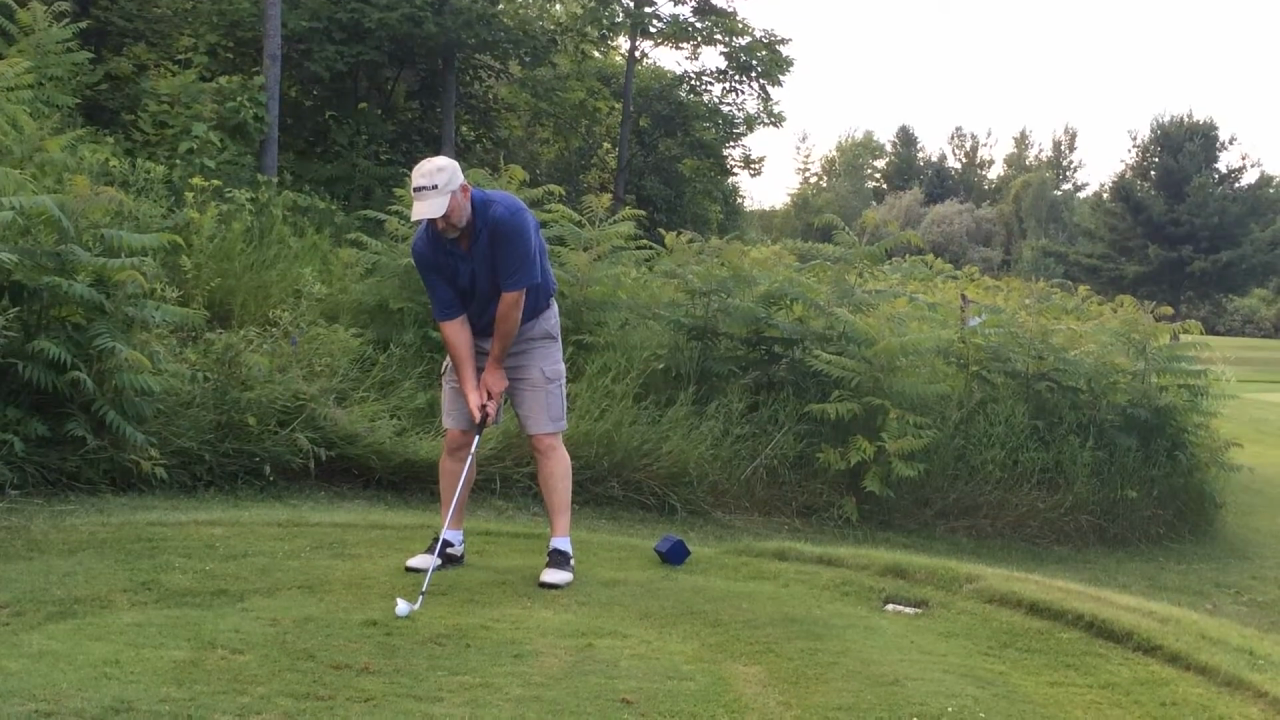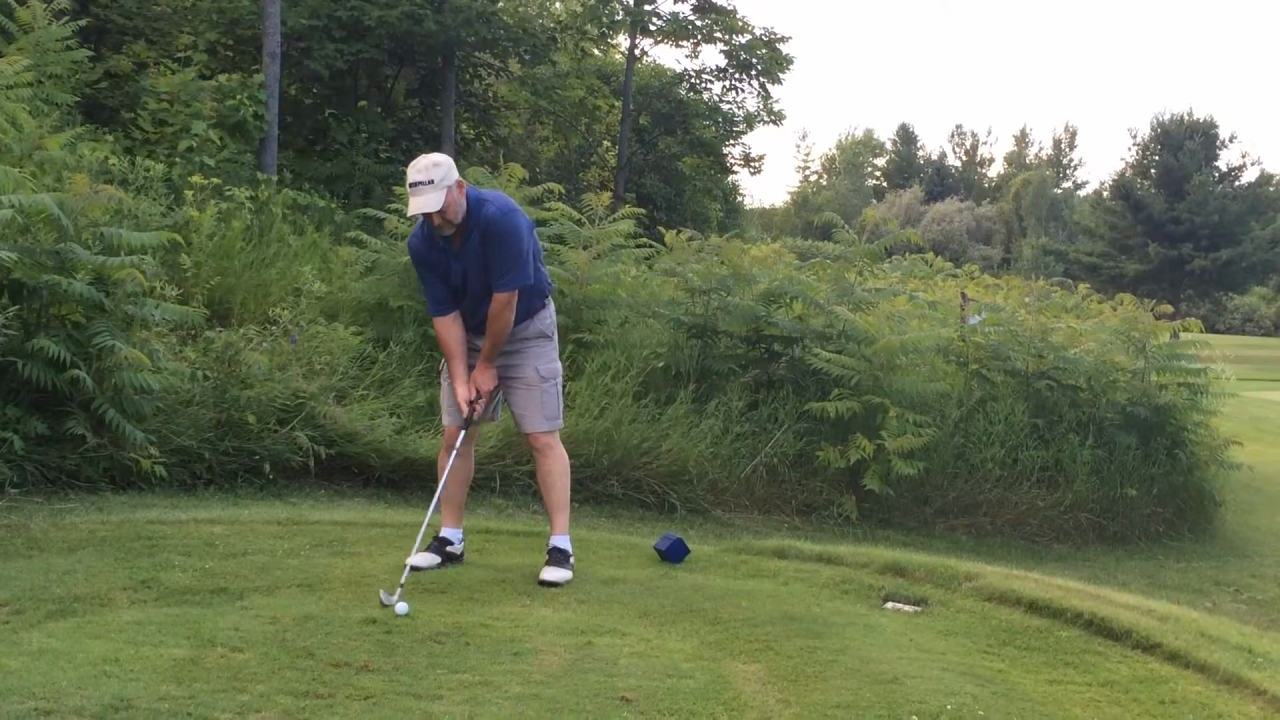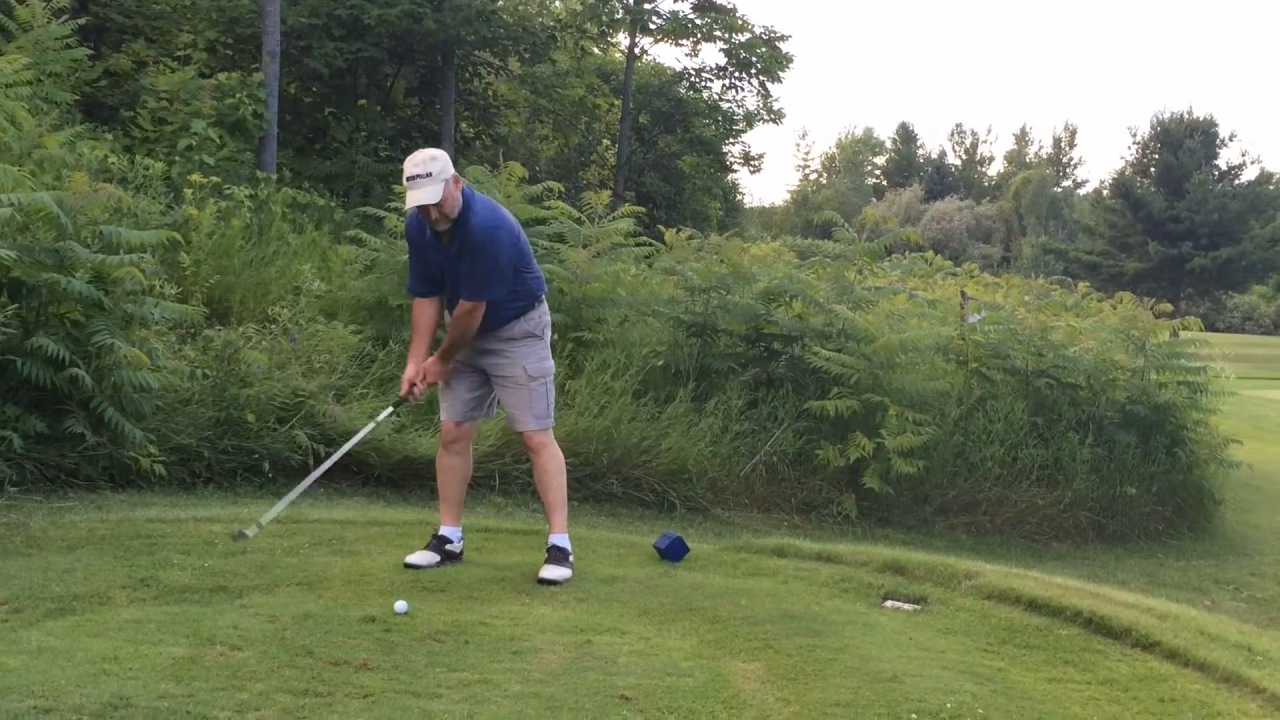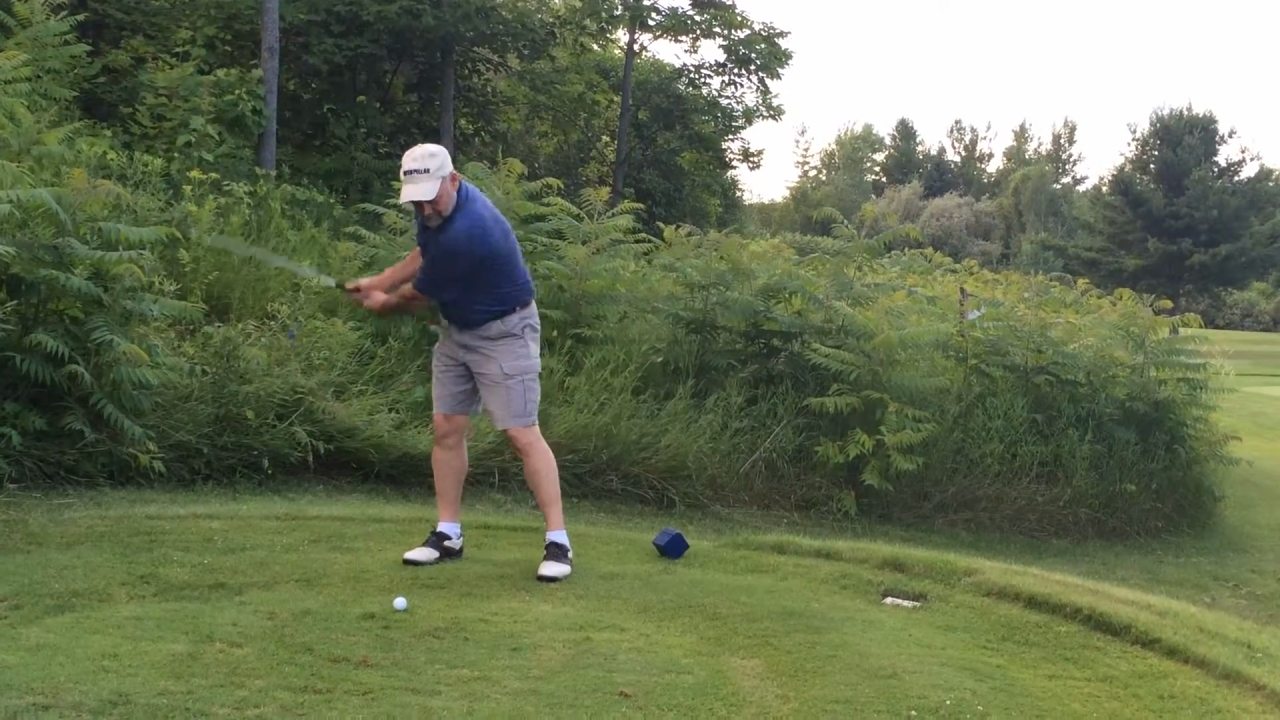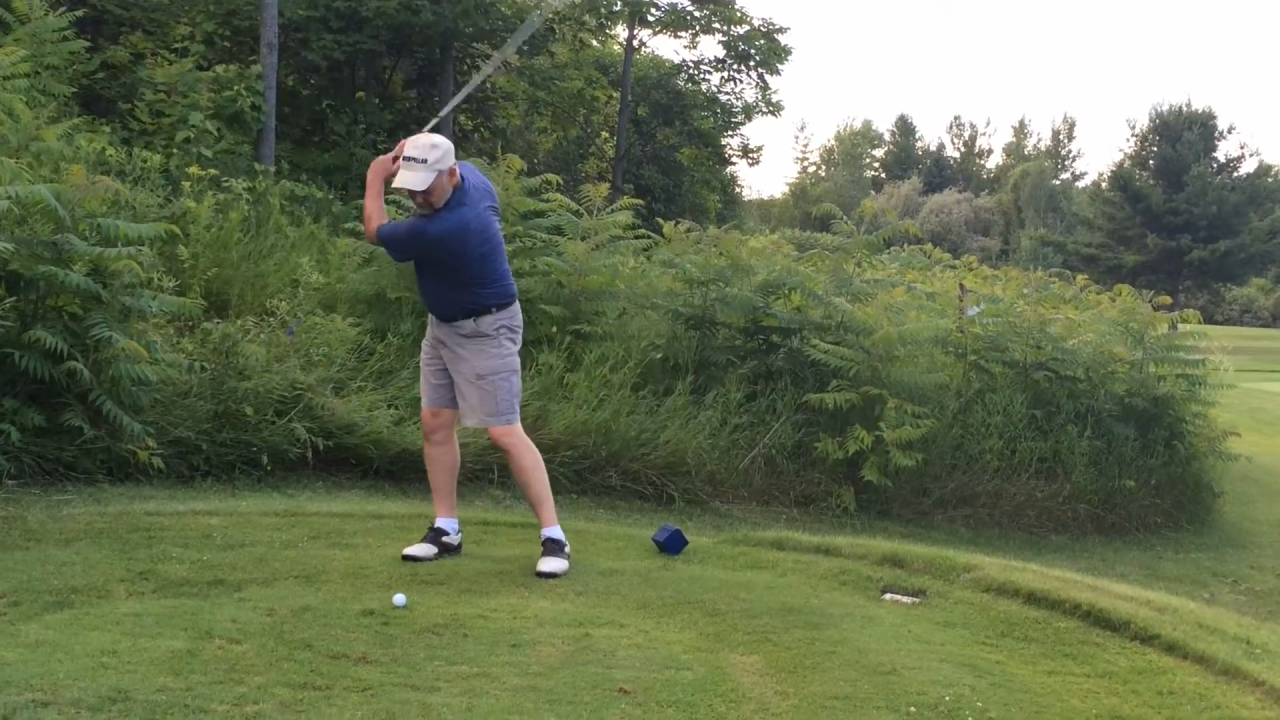
dt=0.2s
person 1, frame 1
left shoulder: (508, 217)
right shoulder: (425, 246)
left elbow: (513, 298)
right elbow: (451, 318)
left wrist: (496, 367)
right wrist: (469, 386)
left hip: (531, 332)
right hip: (471, 337)
left knee: (546, 439)
right knee: (457, 439)
left ankle: (561, 549)
right ankle: (450, 541)
person 1, frame 2
left shoulder: (501, 218)
right shoulder: (421, 241)
left elbow: (504, 299)
right elbow: (444, 313)
left wrist: (486, 366)
right wrist: (459, 378)
left hip: (527, 331)
right hip: (470, 335)
left knee: (543, 438)
right knee: (454, 435)
left ankle: (560, 546)
right ankle: (449, 538)
person 1, frame 3
left shoulder: (488, 228)
right shoulder: (418, 225)
left elbow: (472, 308)
right elbow: (425, 296)
left wrist: (442, 359)
right wrist: (414, 361)
left hip: (519, 331)
right hip: (466, 336)
left knee: (537, 436)
right knee: (453, 433)
left ankle: (559, 544)
right ankle: (449, 536)
person 1, frame 4
left shoulder: (463, 237)
right shoulder: (442, 201)
left elbow: (419, 295)
right elbow: (425, 255)
left wrist: (382, 305)
right wrist: (377, 283)
left hip: (504, 330)
right hip: (458, 328)
left knee: (523, 433)
right knee: (447, 428)
left ankle: (557, 541)
right ankle: (448, 533)
person 1, frame 5
left shoulder: (437, 232)
right shoulder: (470, 175)
left elbow: (375, 231)
left wrist: (375, 177)
right wrist: (399, 165)
left hip: (485, 330)
right hip: (445, 324)
left knee: (505, 433)
right knee: (435, 423)
left ankle: (553, 536)
right ankle: (446, 529)
